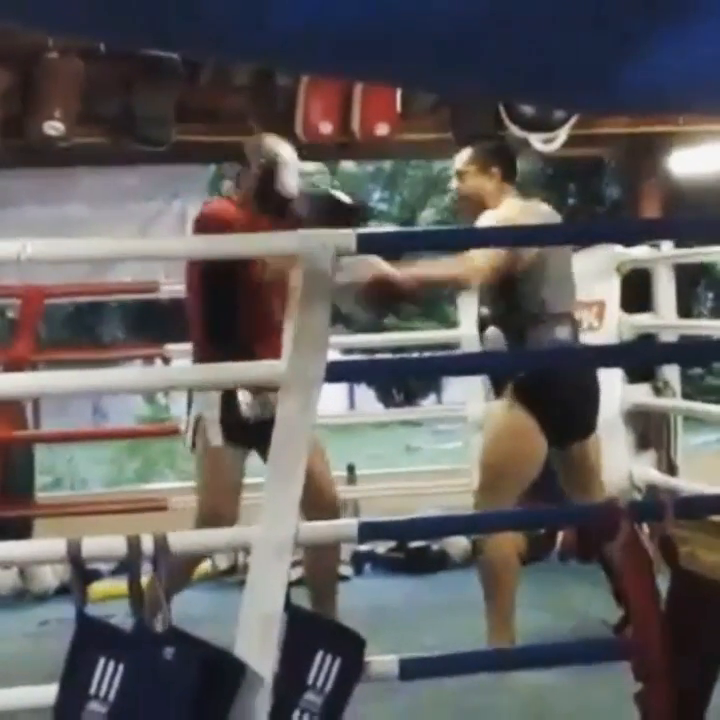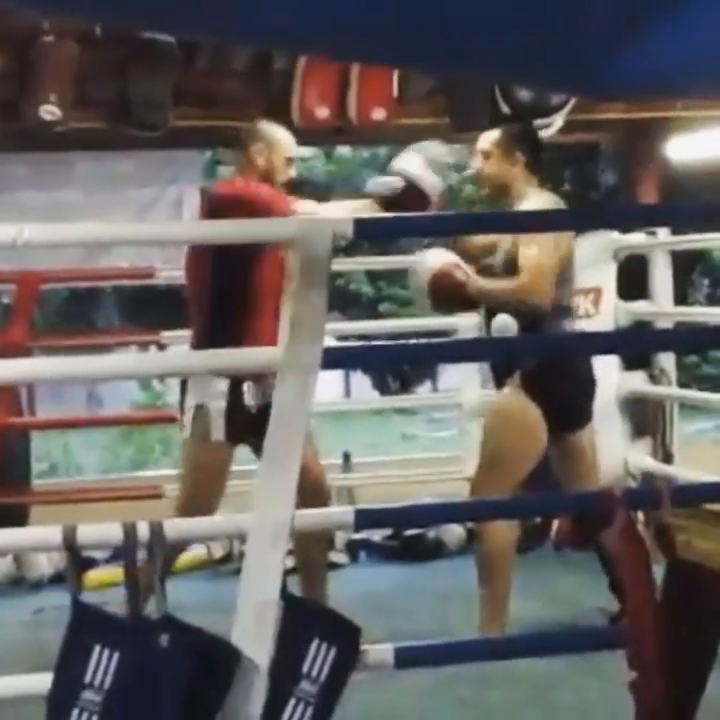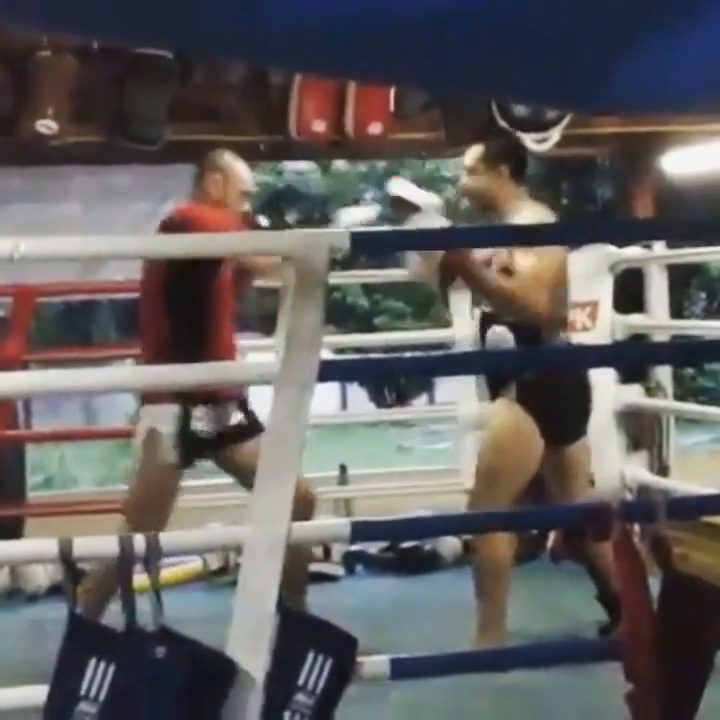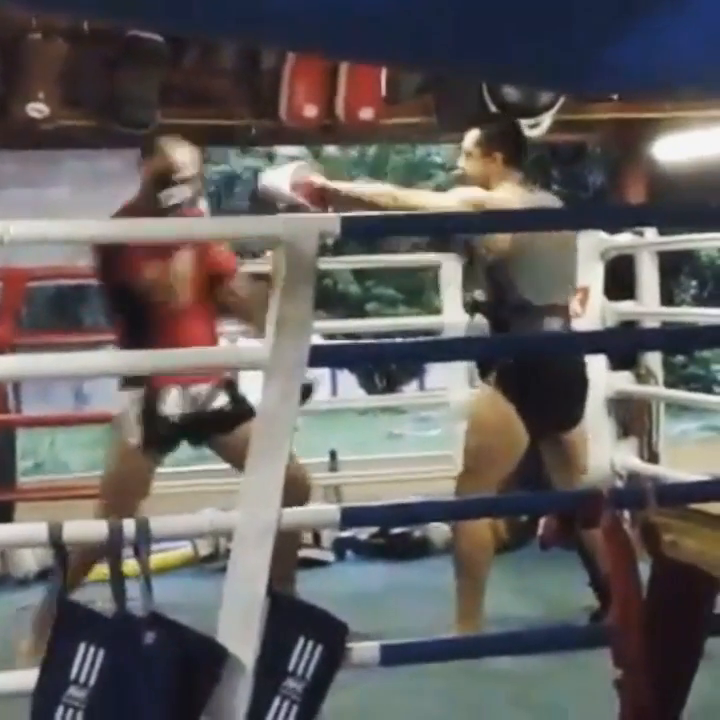
dt=0.7s
person 1, frame 1
left shoulder: (500, 221)
right shoulder: (545, 216)
left elbow: (469, 271)
left wrist: (397, 278)
left hip: (535, 376)
right hip: (570, 372)
left knee: (492, 508)
right knee: (593, 501)
left ankle: (501, 642)
person 1, frame 2
left shoulder: (537, 212)
right shoulder: (523, 217)
left elbow: (535, 293)
right elbow: (482, 257)
left wrist: (470, 289)
left hip: (541, 369)
right hip: (564, 365)
left knee: (489, 497)
right knee: (590, 495)
left ankle: (492, 634)
right ankle: (642, 610)
person 1, frame 3
left shoulder: (530, 223)
right shoulder: (504, 226)
left elbow: (534, 303)
right elbow: (499, 286)
left wrist: (471, 268)
right wrist: (464, 260)
left hip: (535, 382)
right hip: (554, 379)
left knee: (486, 509)
right knee: (580, 507)
left ankle: (490, 641)
right ankle: (628, 616)
person 1, frame 4
left shoulder: (481, 203)
right shoulder: (553, 207)
left elbow: (402, 201)
left wrist: (329, 187)
left hip: (524, 365)
right hip: (564, 358)
left knee: (473, 494)
right knee: (577, 492)
left ankle: (467, 627)
person 2, frame 1
left shoulder: (268, 220)
right shoulder: (220, 217)
right elbow: (273, 268)
right wrist: (302, 214)
left hip: (274, 391)
right hip: (227, 394)
left knee: (325, 507)
right knee: (216, 524)
person 2, frame 2
left shoulder: (260, 207)
right shoulder: (231, 198)
right elbow: (317, 217)
right wrist: (388, 196)
left hip: (259, 381)
right hip: (222, 380)
left knee: (313, 493)
right knee: (193, 516)
left ankle: (316, 610)
person 2, frame 3
left shoulder: (214, 235)
right shoulder: (188, 221)
right elbow: (267, 263)
left wrist: (245, 267)
left hip: (223, 403)
right hip: (176, 406)
left knee: (299, 502)
right knee: (140, 537)
person 2, frame 4
left shoulder: (194, 225)
left elbow: (235, 290)
right elbow: (172, 298)
left hip: (212, 386)
right hip: (154, 393)
left knee: (293, 487)
right knee: (110, 525)
right ankle: (45, 630)
